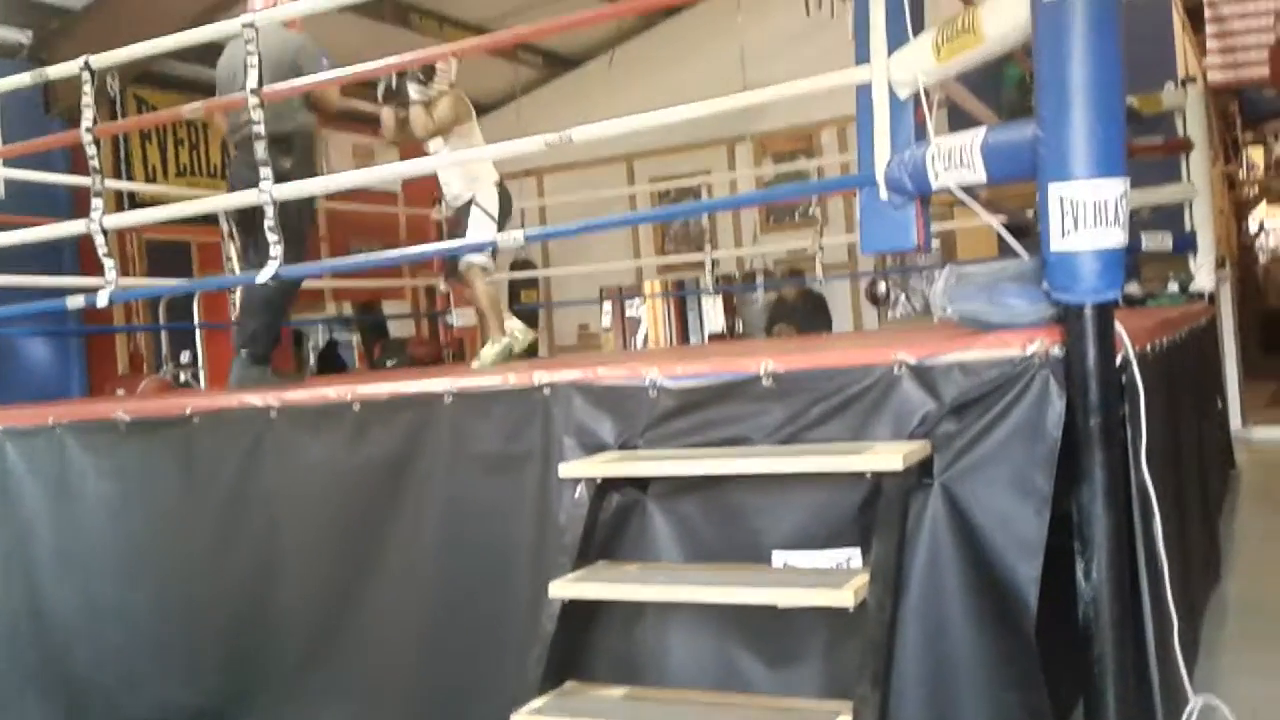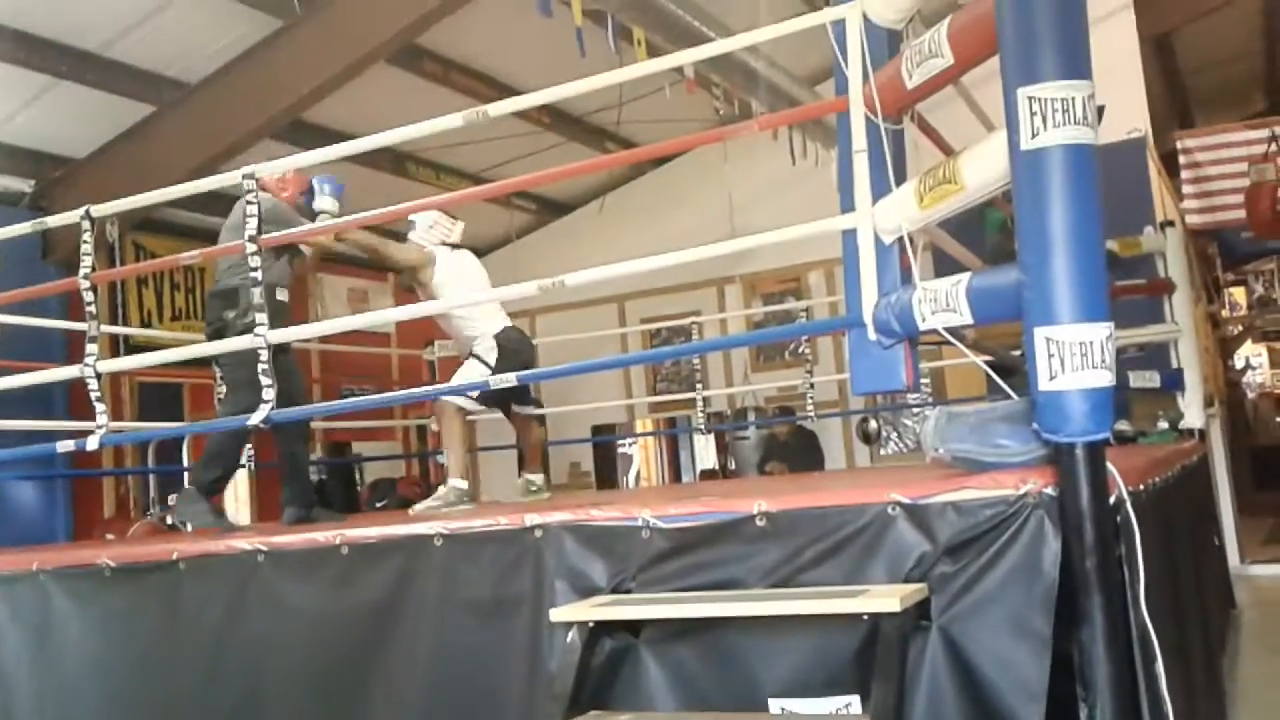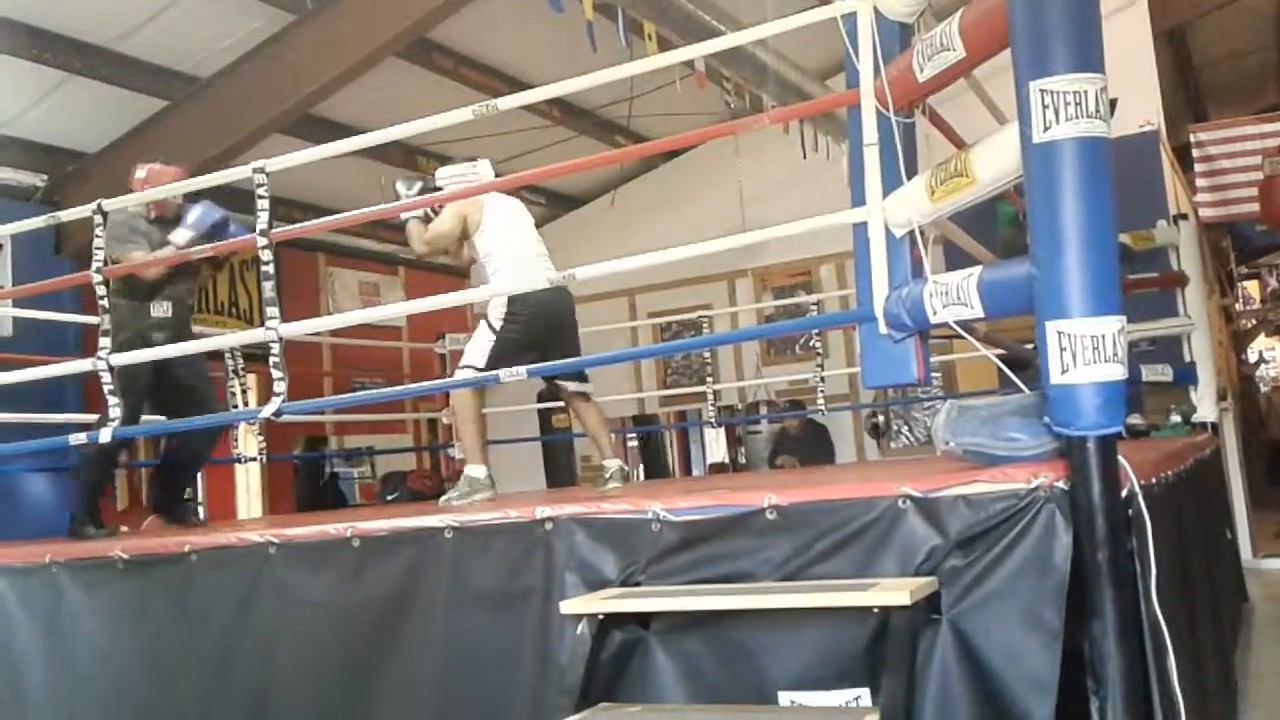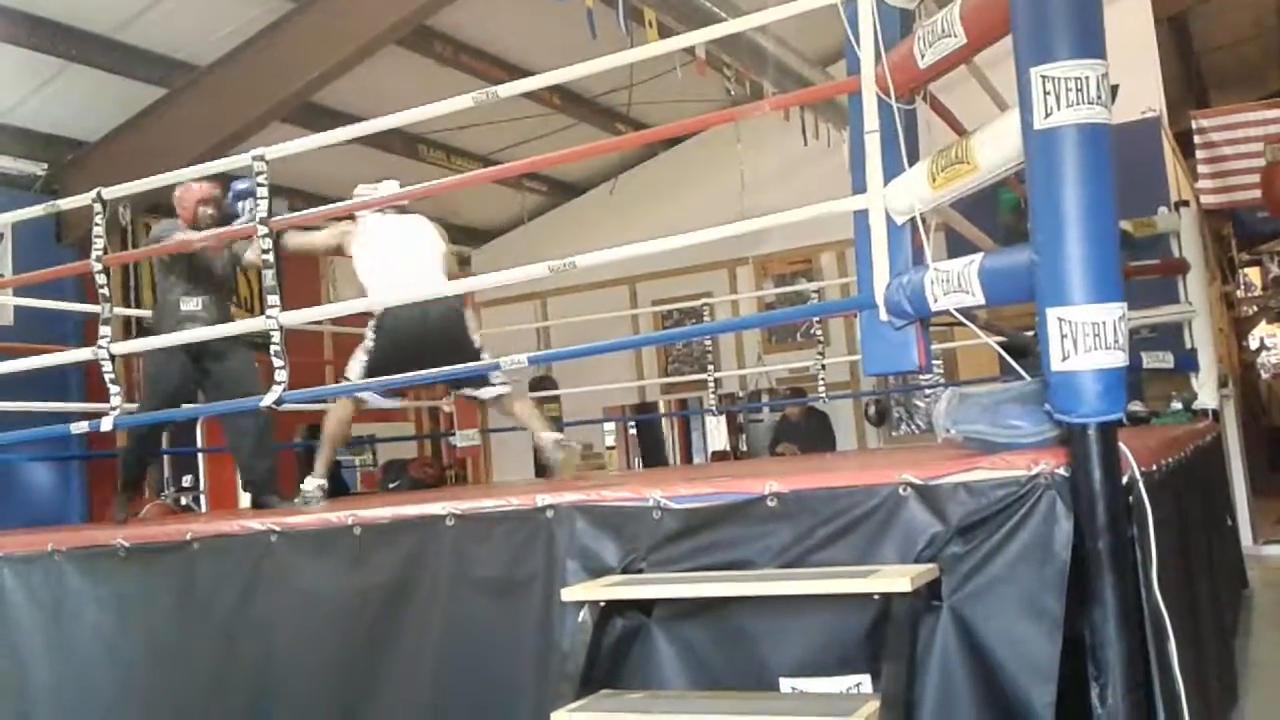
dt=0.7s
person 1, frame 1
left shoulder: (228, 55)
right shoulder: (293, 43)
left elbow: (222, 123)
right elbow: (329, 101)
left hip: (244, 167)
right hip: (284, 164)
left knee: (261, 262)
right knee: (282, 265)
left ankle: (252, 355)
right ankle: (250, 359)
person 1, frame 2
left shoulder: (266, 213)
right shoulder: (268, 207)
left elbow: (295, 261)
right elbow: (324, 241)
left wrist: (318, 208)
right wrist: (329, 204)
left hip: (259, 326)
right hip: (242, 320)
left knee: (293, 412)
right knee: (244, 410)
left ankle: (298, 503)
right ankle: (200, 495)
person 1, frame 3
left shoulder: (173, 227)
right shoulder: (122, 223)
right elbow: (148, 270)
right wrist: (188, 233)
left hip: (175, 340)
right hip: (133, 340)
left knee: (202, 419)
right knee: (117, 425)
left ankle: (169, 499)
right ankle: (84, 516)
person 1, frame 4
left shoulder: (230, 239)
right shoulder: (164, 231)
right elbow: (196, 248)
left hip: (220, 341)
right hip: (172, 342)
left knee: (250, 407)
right knee: (154, 415)
left ankle: (263, 491)
right ankle: (128, 490)
person 2, frame 1
left shoulder: (451, 100)
right shoulder: (427, 106)
left elbow: (423, 131)
right elbow: (391, 134)
left wrist: (414, 91)
right wrist: (388, 96)
left hip: (484, 196)
right hip: (464, 203)
left knee: (472, 266)
right knee: (459, 271)
left ankle: (498, 342)
right ankle: (513, 329)
person 2, frame 2
left shoulder: (423, 257)
right shoulder: (464, 258)
left elbow: (377, 245)
right wrist: (418, 282)
left hip: (499, 345)
right hip: (518, 342)
left knee: (448, 404)
right knee: (521, 413)
left ankle: (457, 487)
right ankle: (533, 479)
person 2, frame 3
left shoulder: (463, 204)
right shoulder: (511, 203)
left elbow: (424, 246)
right elbow: (465, 255)
left wrist: (412, 212)
right wrist: (431, 215)
left hip: (520, 301)
right hip: (557, 297)
left knee: (466, 383)
right knee: (575, 390)
left ankle: (476, 475)
right ankle: (614, 468)
person 2, frame 4
left shoulder: (354, 230)
right shoulder: (427, 227)
left elbow: (293, 242)
right elbow: (451, 273)
left hip: (395, 320)
right hip: (445, 313)
left knee: (349, 397)
right knee: (496, 387)
left ankle: (315, 484)
right ankle: (552, 443)
